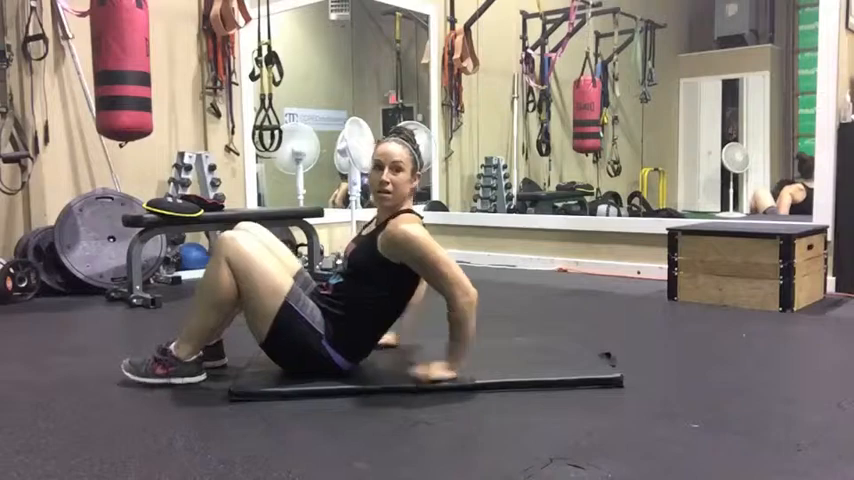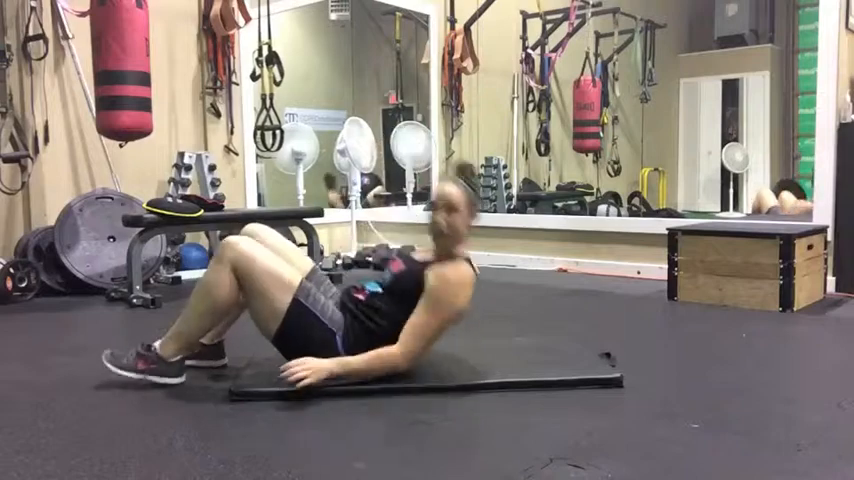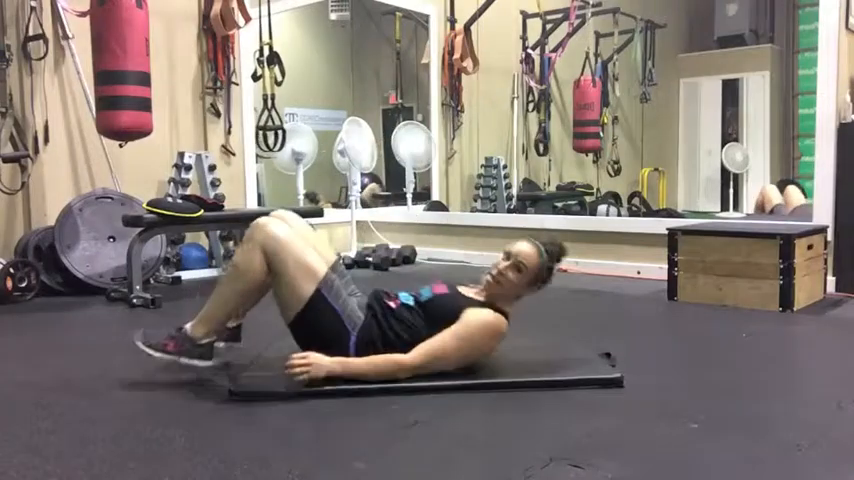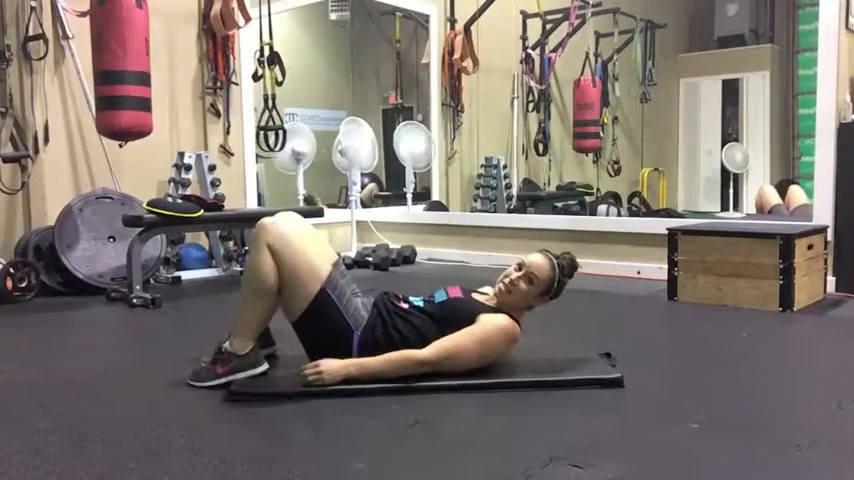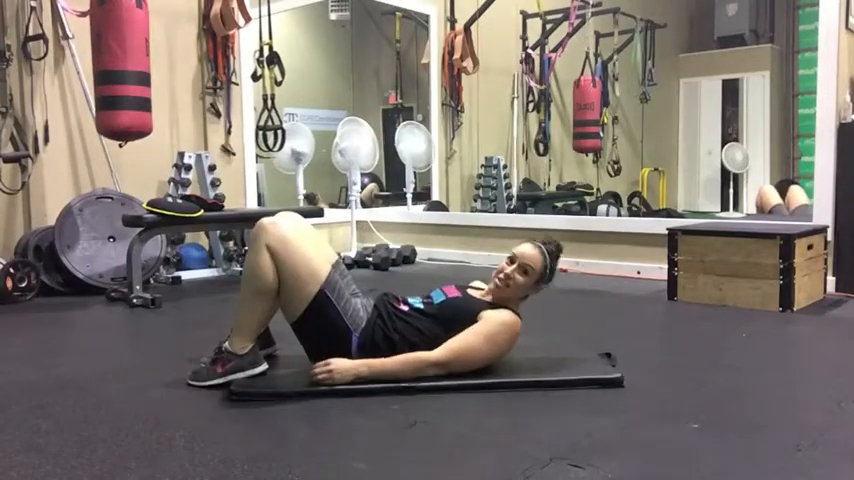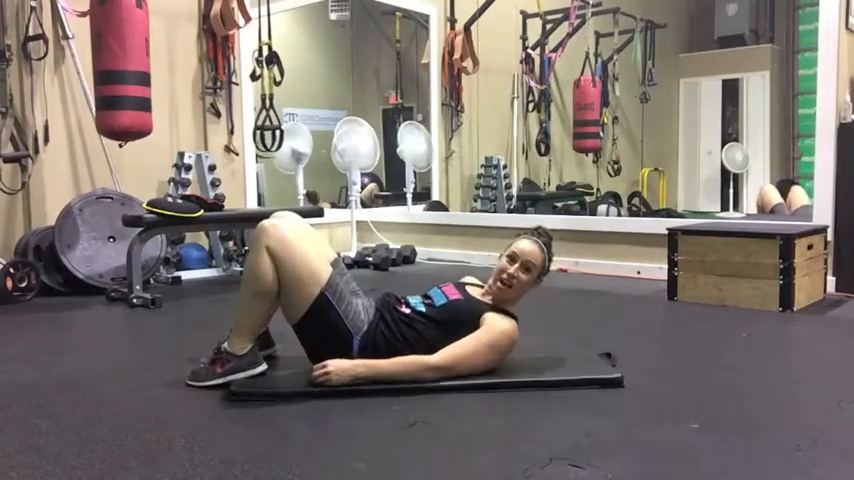
dt=0.3s
person 1, frame 1
left shoulder: (402, 231)
right shoulder: (382, 221)
left elbow: (464, 295)
right elbow: (414, 277)
left wrist: (451, 364)
right wrist: (384, 331)
left hip: (323, 349)
right hip: (318, 313)
left knee: (230, 245)
right knee: (246, 231)
left ankle: (183, 358)
right ankle: (207, 345)
person 1, frame 2
left shoulder: (453, 277)
right shoulder: (433, 257)
left elbow: (404, 354)
left wrist: (330, 366)
left hip: (337, 337)
right hip: (336, 312)
left knee: (235, 251)
right knee: (254, 234)
left ankle: (167, 356)
right ankle: (207, 344)
person 1, frame 3
left shoulder: (489, 322)
right shoulder: (476, 294)
left elbow: (413, 364)
left wrist: (334, 365)
left hip: (352, 338)
right hip: (363, 310)
left knee: (265, 232)
right knee: (281, 219)
left ankle: (196, 338)
right ankle: (227, 323)
person 1, frame 4
left shoulder: (502, 327)
right shoulder: (486, 296)
left elbow: (427, 360)
left wrist: (347, 368)
left hip: (354, 339)
right hip: (366, 315)
left knee: (270, 232)
right knee: (285, 223)
left ankle: (239, 354)
right ankle: (253, 335)
person 1, frame 5
left shoulder: (503, 322)
right shoulder: (479, 290)
left elbow: (436, 362)
left wrist: (356, 368)
left hip: (355, 340)
right hip: (365, 314)
left knee: (269, 233)
right knee: (285, 222)
left ankle: (240, 354)
right ankle: (256, 336)
person 1, frame 6
left shoulder: (501, 328)
right shoulder: (472, 284)
left elbow: (435, 366)
left wrist: (355, 369)
left hip: (356, 341)
right hip: (365, 313)
left knee: (271, 236)
right knee: (282, 222)
left ankle: (238, 354)
right ankle: (256, 336)
